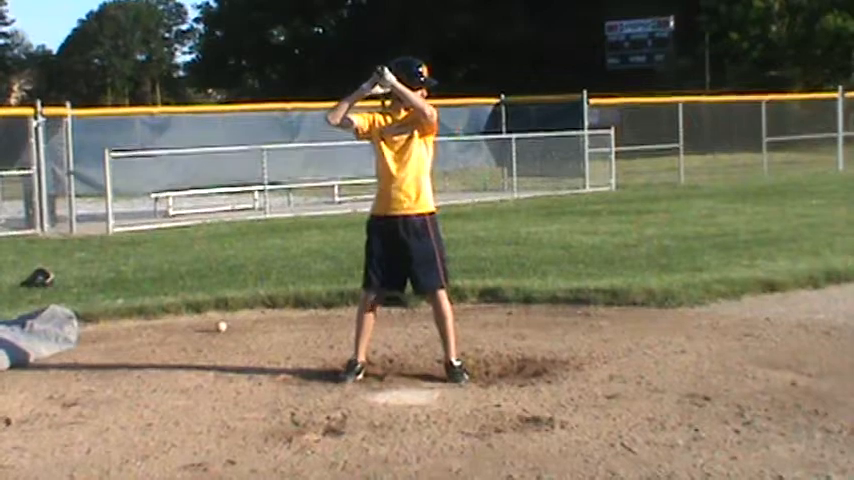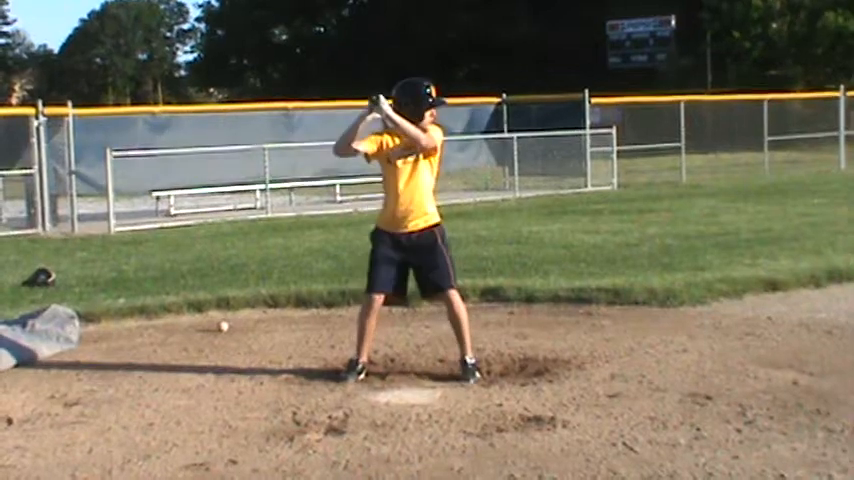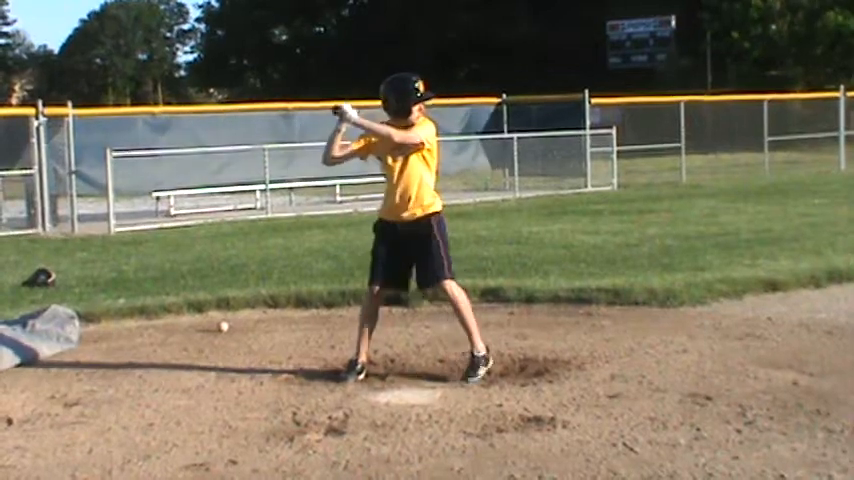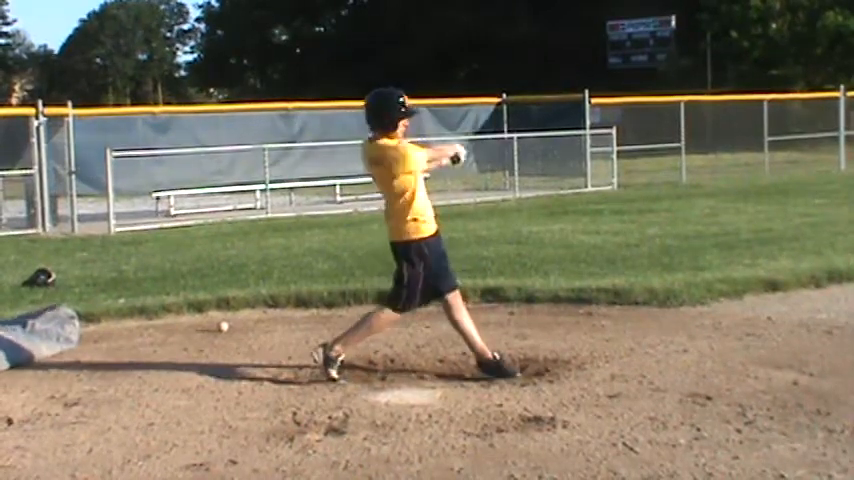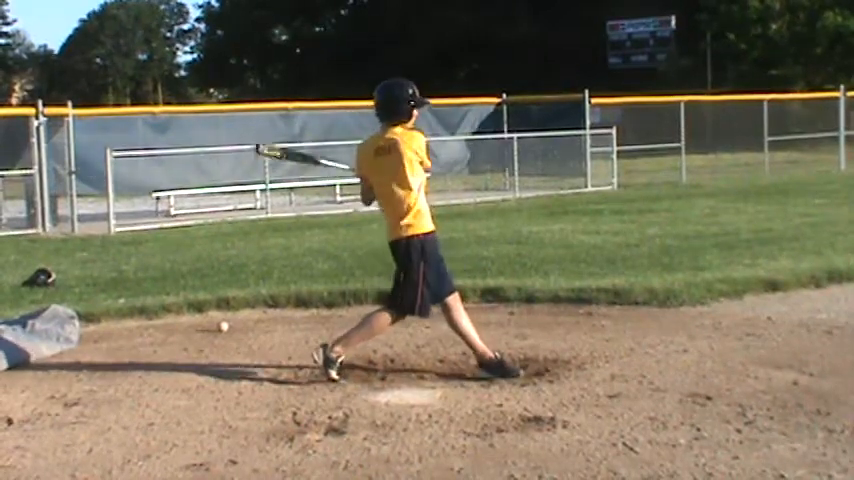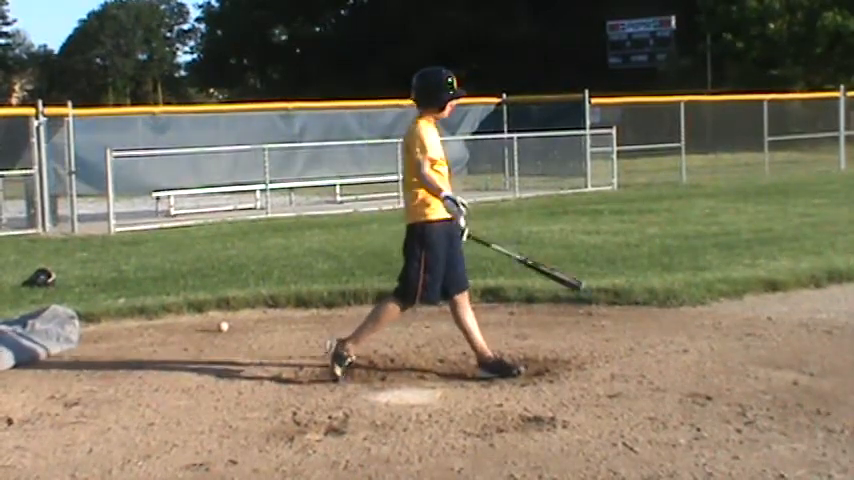
dt=0.5s
person 1, frame 1
left shoulder: (426, 118)
right shoulder: (375, 120)
left elbow: (427, 113)
right elbow: (333, 118)
left wrist: (394, 83)
right wrist: (362, 90)
left hip: (419, 217)
right hip: (383, 218)
left knee: (437, 292)
right knee: (371, 294)
left ankle: (453, 361)
right ankle: (358, 360)
person 1, frame 2
left shoulder: (433, 133)
right shoulder: (383, 140)
left elbow: (423, 141)
right elbow: (341, 150)
left wrist: (390, 114)
right wrist: (365, 116)
left hip: (427, 229)
right hip: (389, 232)
left knee: (449, 294)
right knee: (374, 299)
left ankle: (468, 359)
right ankle: (360, 361)
person 1, frame 3
left shoulder: (425, 128)
right shoulder: (373, 136)
left elbow: (399, 138)
right elbow: (331, 158)
left wrist: (357, 120)
right wrist: (341, 126)
left hip: (426, 219)
right hip: (390, 222)
left knee: (446, 284)
right knee: (374, 291)
left ankle: (479, 350)
right ankle: (359, 361)
person 1, frame 4
left shoulder: (371, 148)
right shoulder: (403, 152)
right elbow: (435, 155)
left wrist: (447, 152)
right wrist: (454, 150)
left hip: (420, 236)
right hip: (418, 238)
left knee: (451, 295)
right knee: (398, 306)
left ankle: (485, 357)
right ankle: (334, 350)
person 1, frame 5
left shoulder: (365, 150)
right shoulder: (414, 140)
left elbow: (367, 198)
left hip: (408, 234)
right hip: (416, 235)
left knee: (450, 297)
right knee: (398, 308)
left ankle: (486, 357)
right ankle: (333, 351)
person 1, frame 6
left shoulder: (423, 130)
right shoulder: (423, 131)
right elbow: (423, 173)
left wrist: (457, 215)
right wrist: (446, 196)
left hip: (442, 223)
right hip: (428, 224)
left knee: (459, 294)
right knee: (406, 297)
left ankle: (486, 358)
right ankle: (346, 348)
